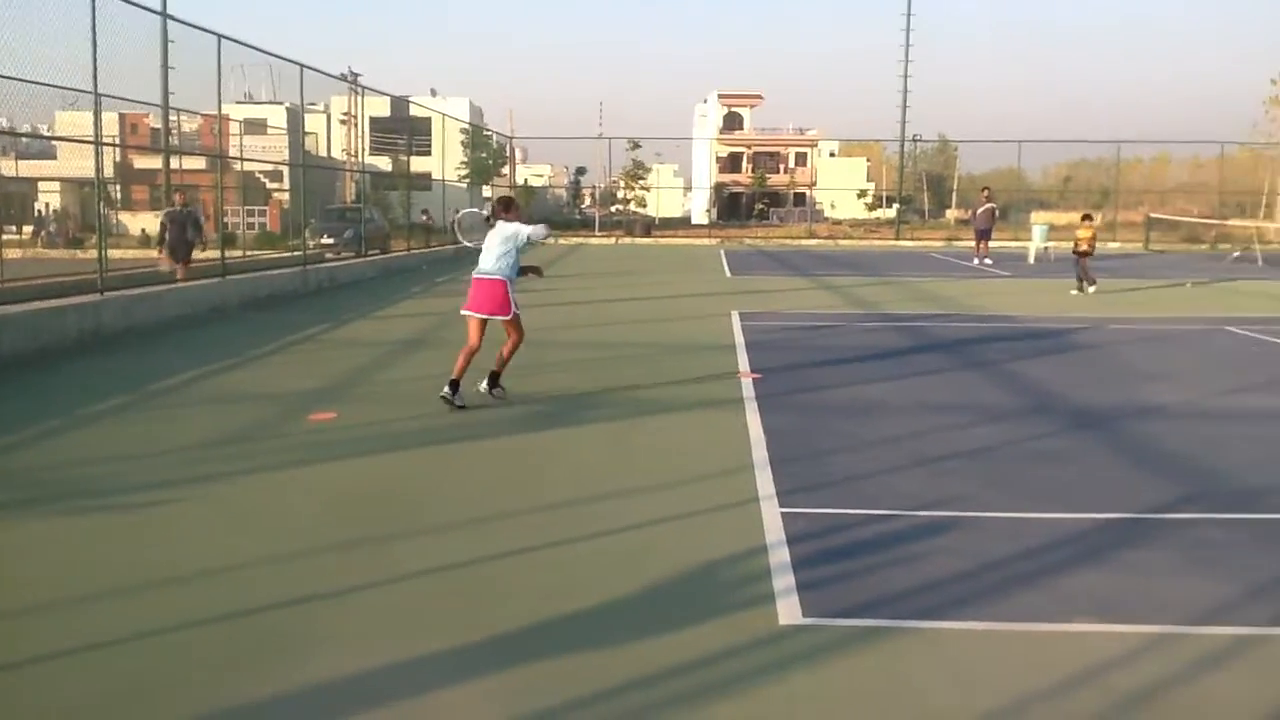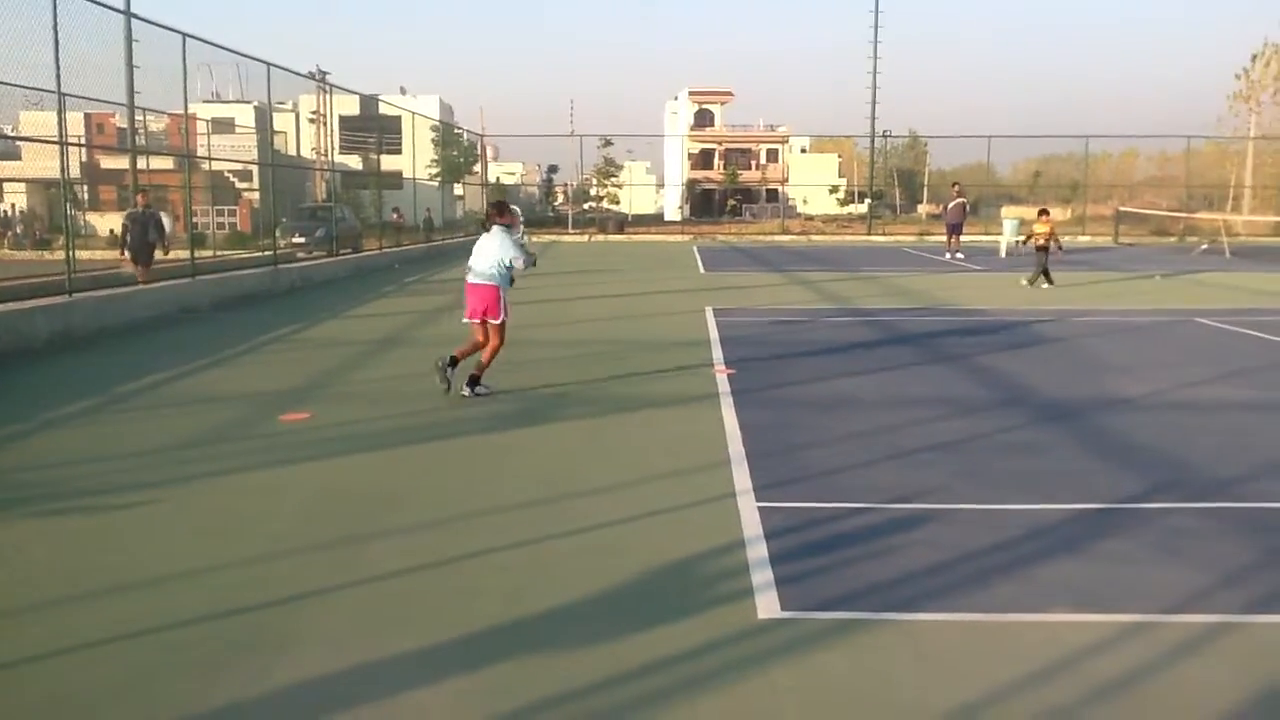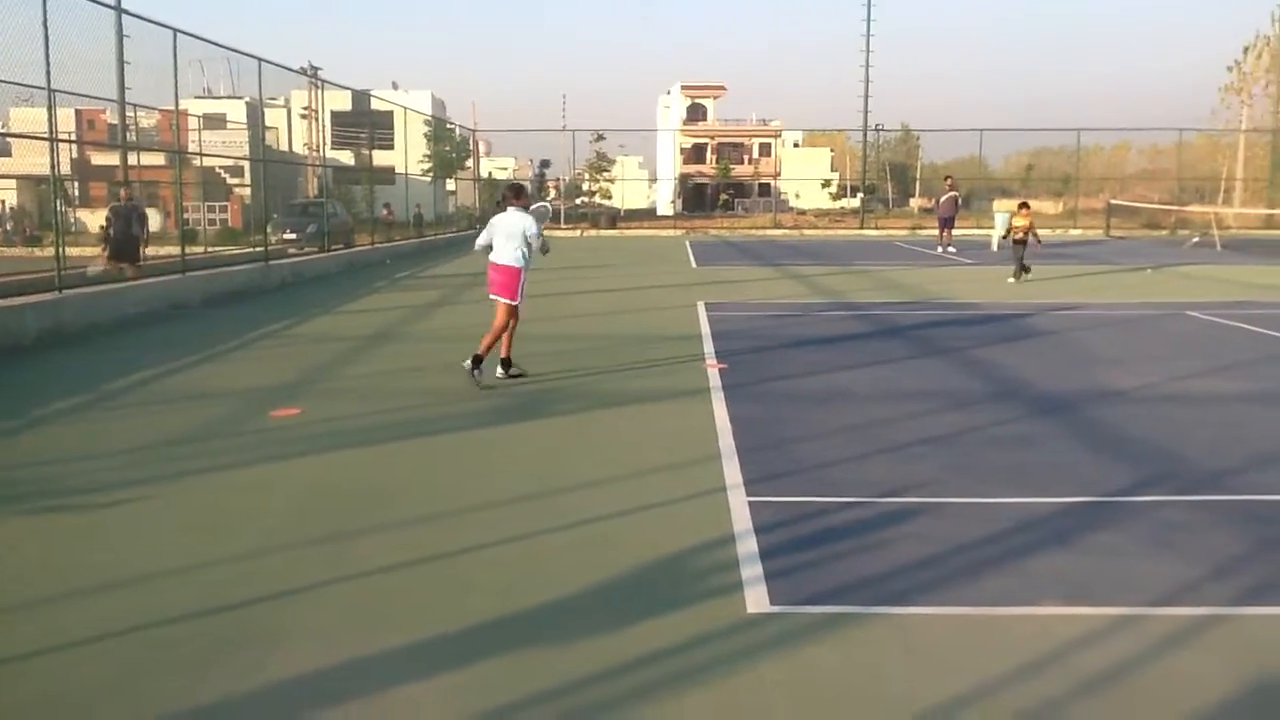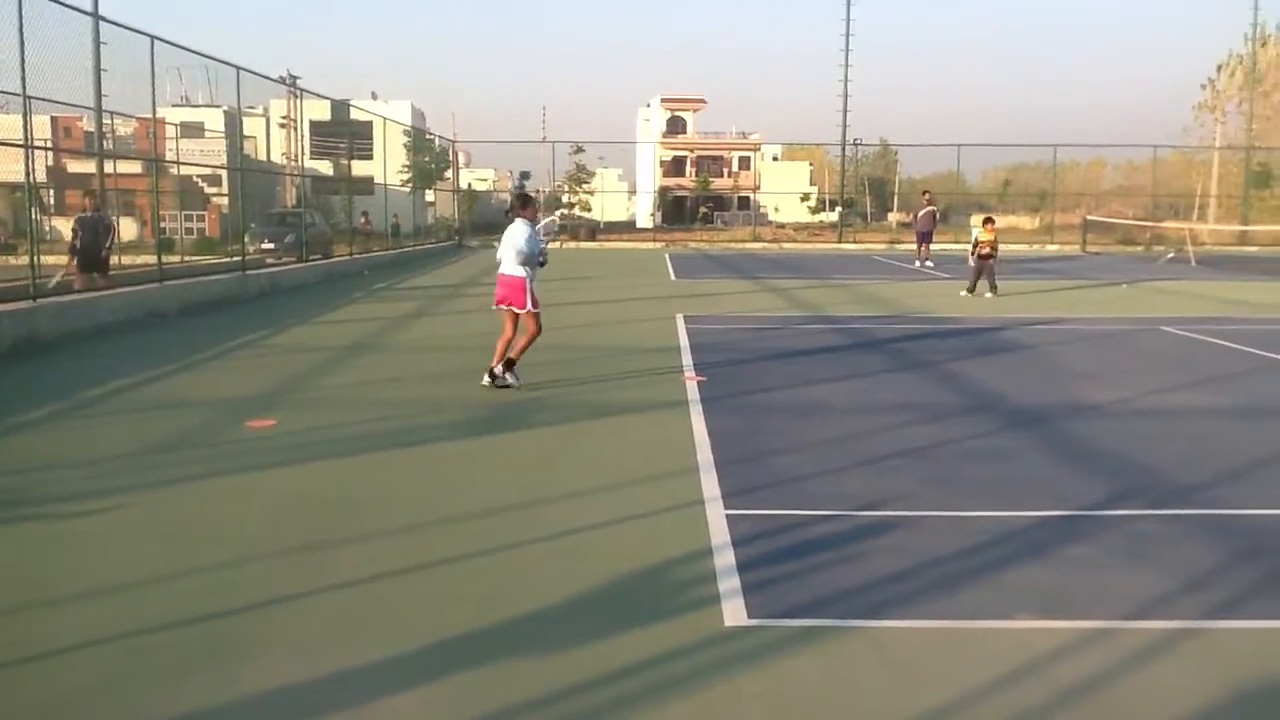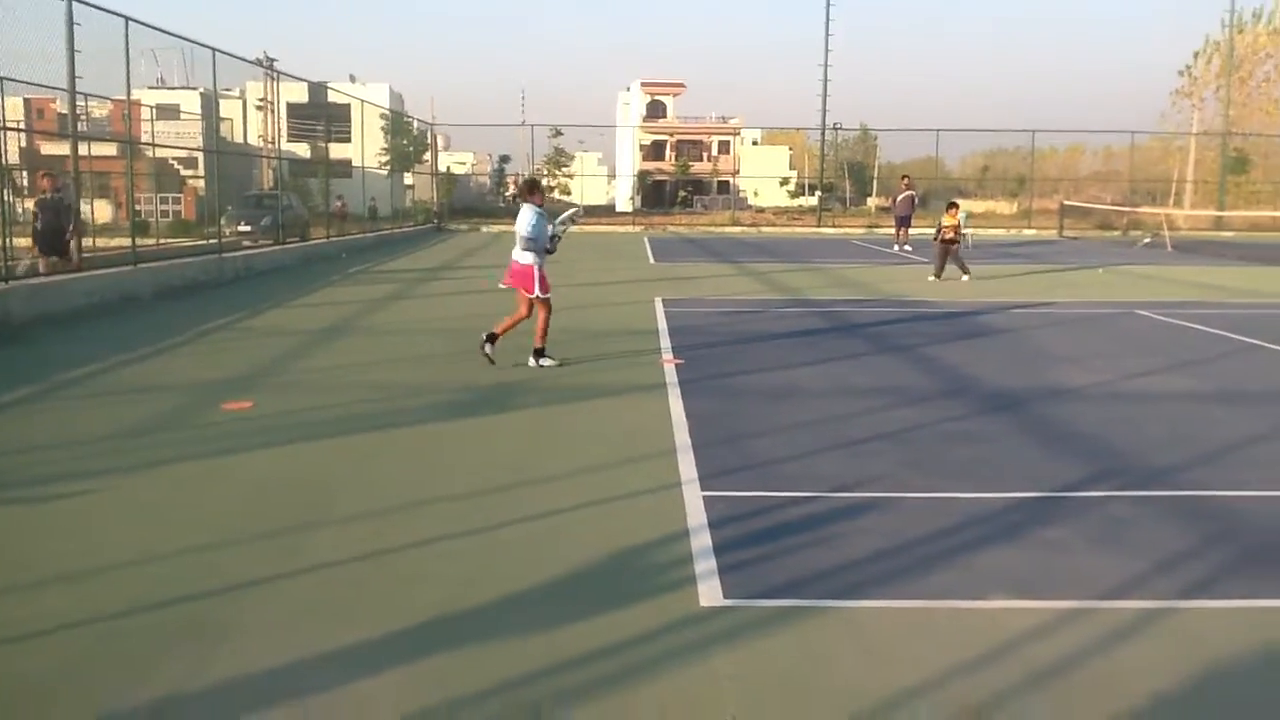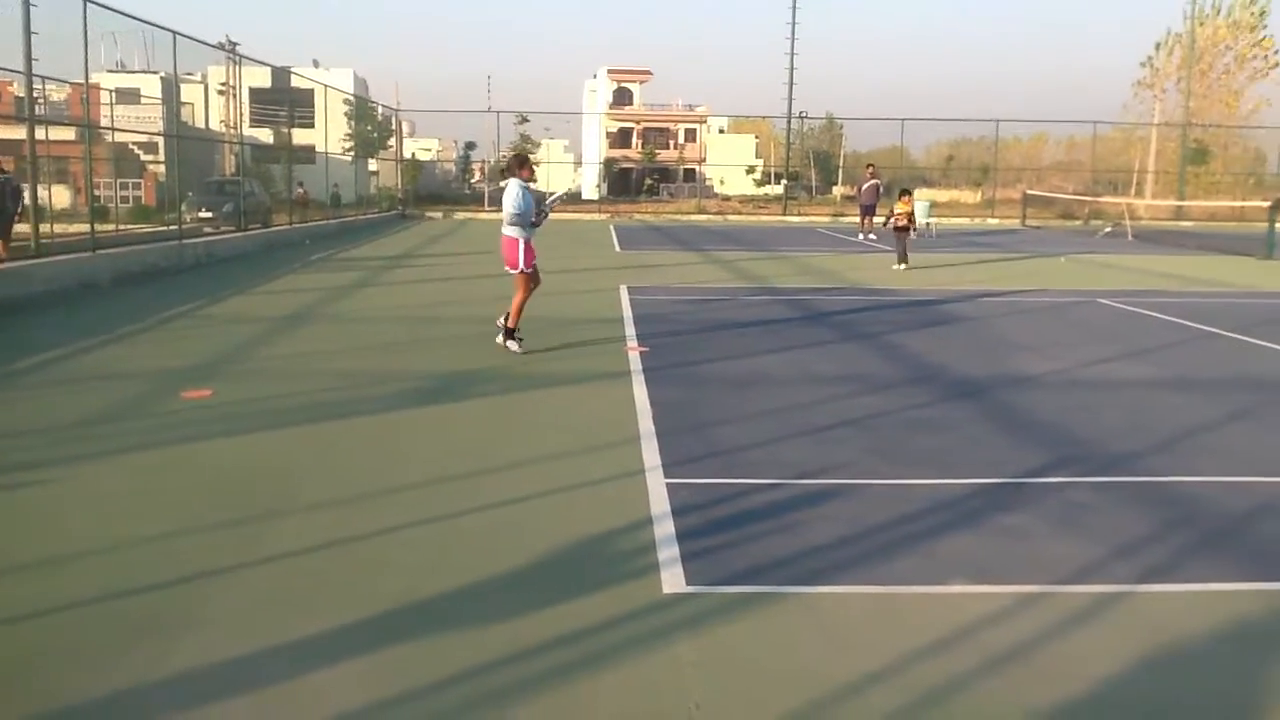
dt=0.2s
person 1, frame 1
left shoulder: (493, 235)
right shoulder: (513, 230)
right elbow: (544, 231)
left wrist: (525, 269)
right wrist: (531, 230)
left hip: (478, 283)
right hip: (498, 288)
left knee: (473, 343)
right knee: (516, 336)
left ankle: (452, 388)
right ankle: (492, 380)
person 1, frame 2
left shoulder: (483, 239)
right shoulder: (505, 239)
right elbow: (523, 263)
right wrist: (532, 258)
left hip: (473, 288)
right hip: (491, 291)
left knee: (480, 340)
right knee: (496, 341)
left ankle: (451, 362)
right ankle: (472, 383)
person 1, frame 3
left shoulder: (497, 219)
right shoulder: (527, 220)
left elbow: (479, 244)
right elbow: (540, 245)
right wrist: (544, 245)
left hip: (496, 267)
right hip: (513, 272)
left knee: (512, 318)
right knee: (501, 323)
left ankle: (505, 365)
right ankle: (475, 362)
person 1, frame 4
left shoulder: (510, 230)
right shoulder: (526, 231)
left elbow: (501, 256)
right elbow: (521, 258)
right wrist: (539, 260)
left hip: (504, 279)
right hip: (519, 282)
left knee: (510, 330)
right knee: (534, 329)
left ankle: (493, 374)
right ankle: (508, 365)
person 1, frame 5
left shoulder: (529, 213)
right shoulder: (531, 215)
right elbow: (524, 243)
left wrist: (549, 239)
right wrist: (547, 247)
left hip: (521, 264)
right hip: (530, 267)
left knee: (525, 312)
right knee: (545, 310)
left ankle: (491, 337)
right ankle: (538, 355)
person 1, frame 6
left shoulder: (520, 188)
right shoulder: (514, 189)
right elbow: (510, 218)
left wrist: (537, 214)
right wrist: (532, 221)
left hip: (519, 241)
right hip: (516, 242)
left knee: (534, 282)
right knee: (523, 290)
left ankle: (508, 319)
right ankle: (507, 334)
